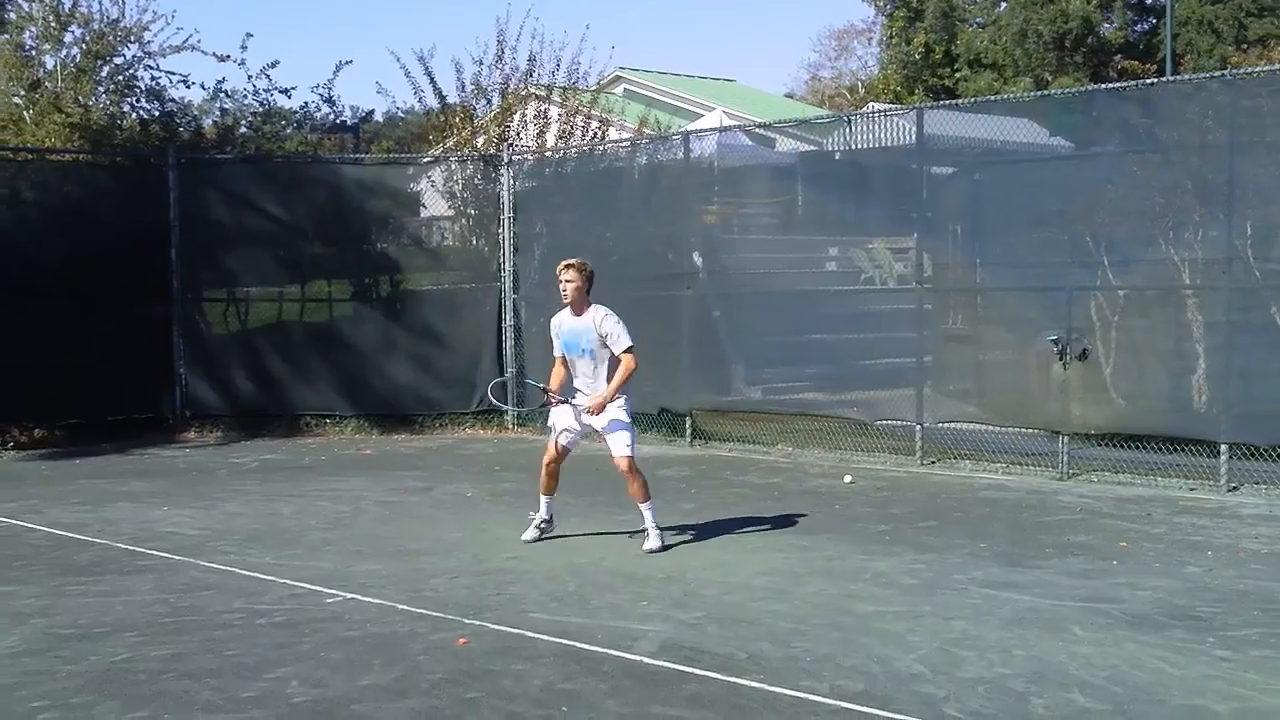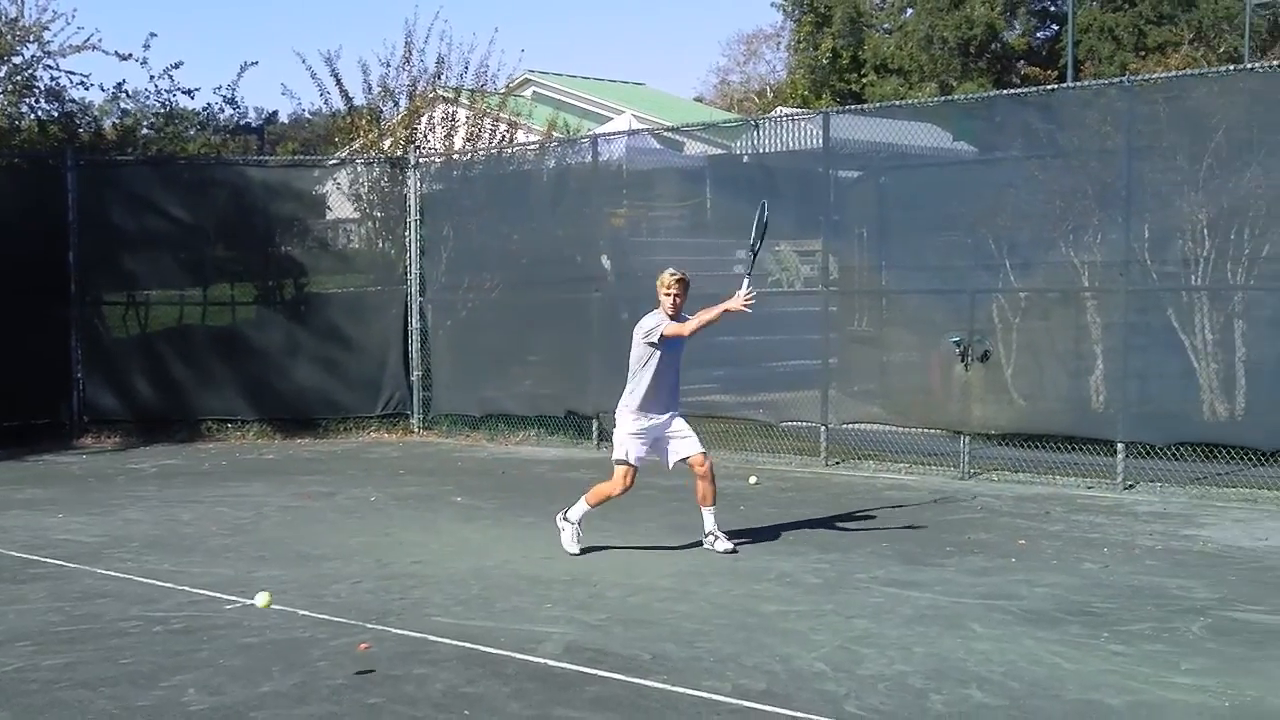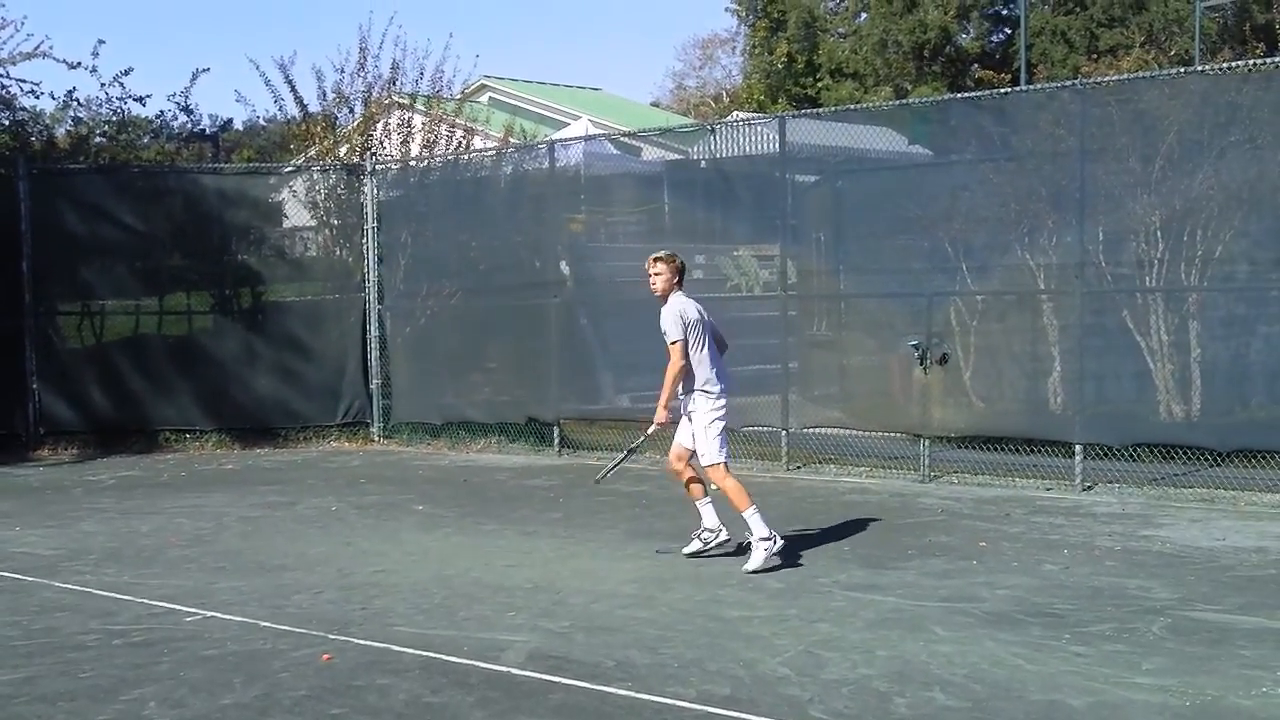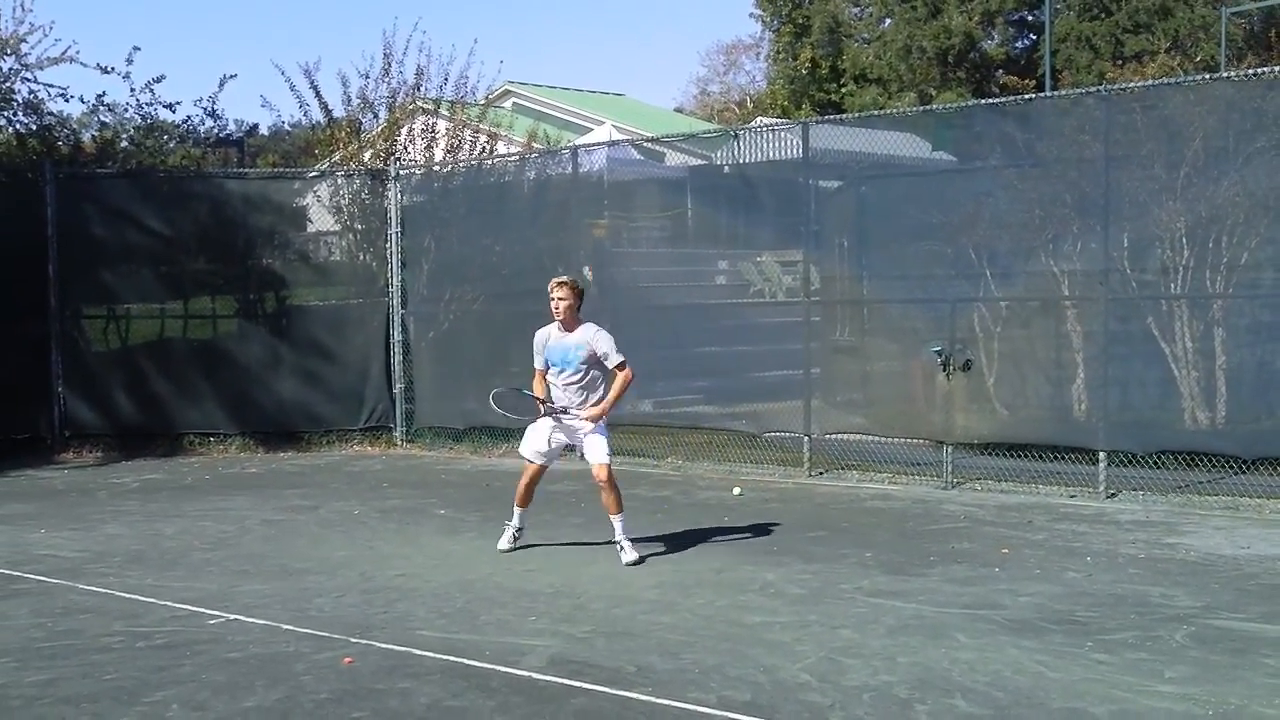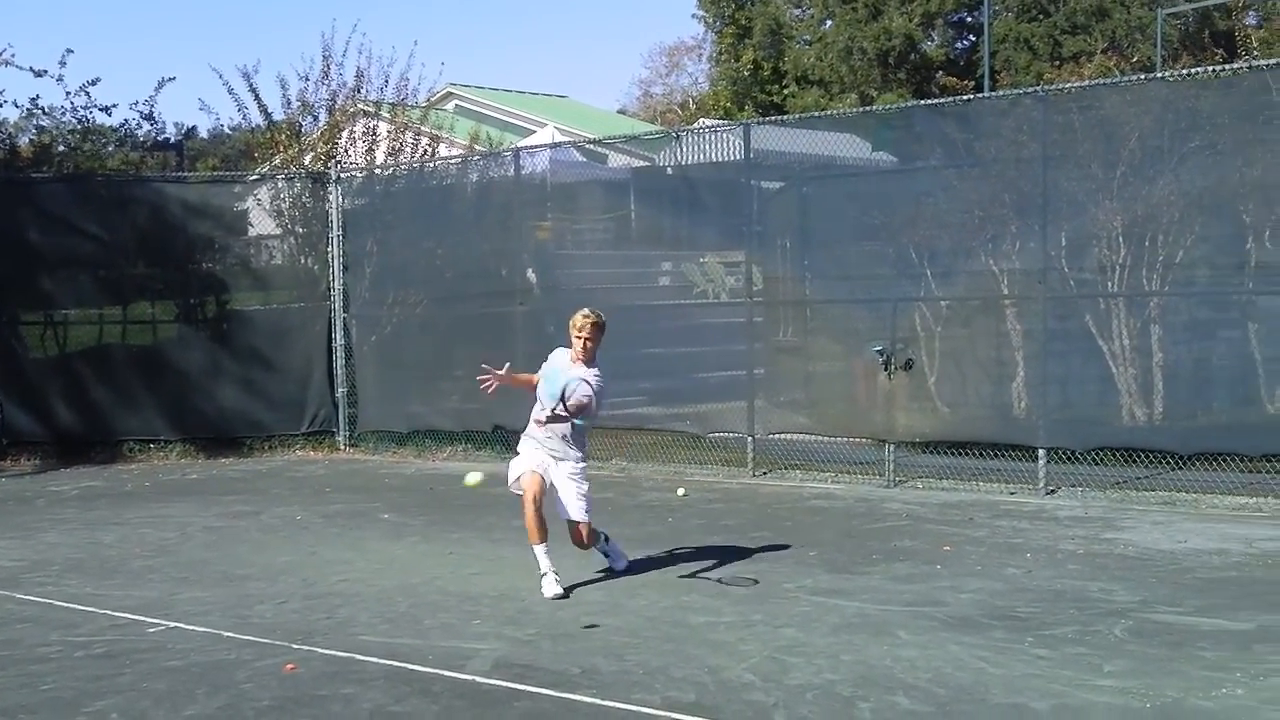
dt=1s
person 1, frame 1
left shoulder: (605, 319)
right shoulder: (558, 322)
left elbow: (629, 362)
right elbow: (561, 365)
left wrist: (605, 397)
right wrist: (552, 390)
left hip: (611, 403)
right hip: (578, 401)
left knee: (626, 464)
right knee: (549, 461)
left ankle: (651, 526)
right ankle: (544, 518)
person 1, frame 2
left shoulder: (677, 321)
right shoulder: (651, 323)
left elbow: (698, 321)
right elbow: (687, 329)
left wrist: (729, 305)
right wrist: (725, 306)
left hip: (667, 415)
right hip: (635, 416)
left knee: (703, 466)
right knee: (622, 482)
left ankle: (711, 531)
right ankle: (570, 518)
person 1, frame 3
left shoulder: (671, 311)
right shoulder: (692, 307)
left elbow: (678, 362)
right elbow: (721, 346)
left wrist: (663, 405)
left hip: (704, 400)
right hip: (700, 399)
left knee: (717, 473)
right knee: (677, 461)
left ankle: (764, 537)
right ankle: (712, 528)
person 1, frame 4
left shoulder: (596, 336)
right shoulder: (542, 336)
left elbow: (625, 373)
right elbow: (540, 377)
left wrist: (604, 406)
right wrist: (540, 401)
left hip: (590, 419)
right hip: (555, 416)
left knee: (603, 476)
right knee: (530, 474)
left ankle: (621, 539)
right ankle: (516, 526)
person 1, frame 5
left shoulder: (592, 380)
right shoulder: (558, 356)
left elbow: (575, 408)
right elbow: (538, 382)
left wrist: (556, 416)
right wrist: (505, 378)
left hip: (567, 460)
right hip: (532, 449)
left knee: (583, 539)
right knee: (531, 495)
left ankle: (602, 542)
right ankle: (546, 572)
